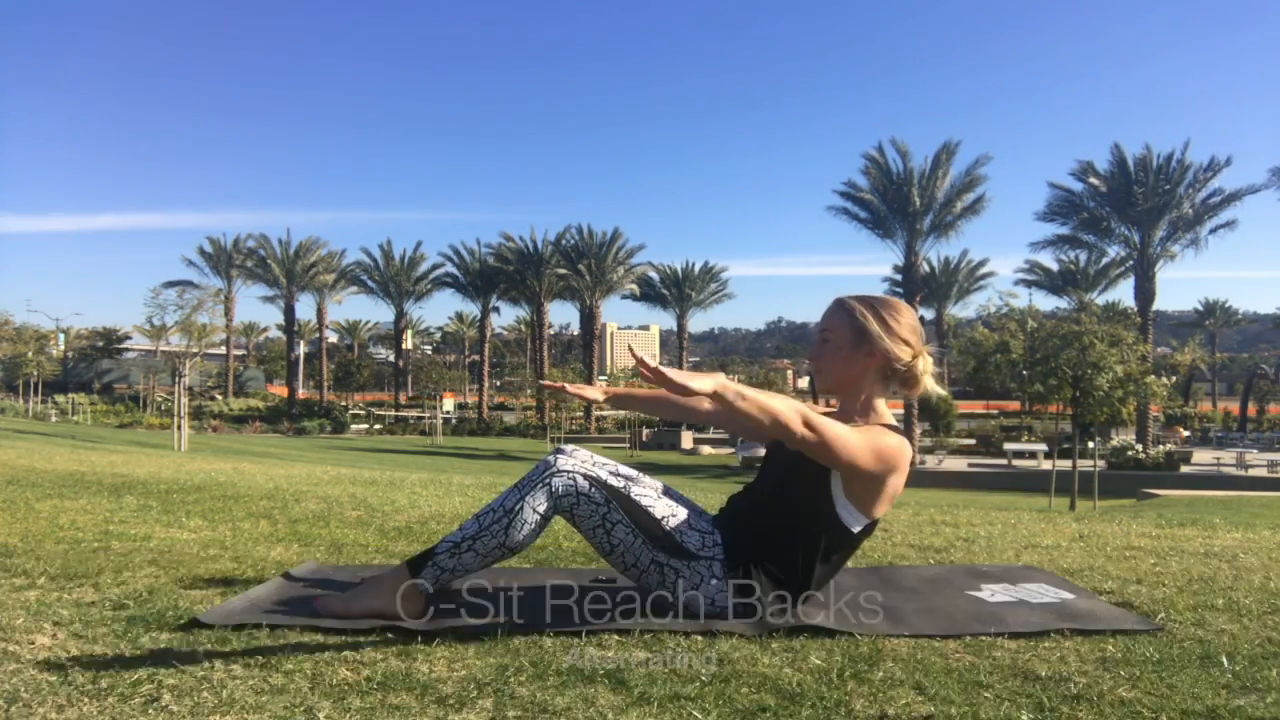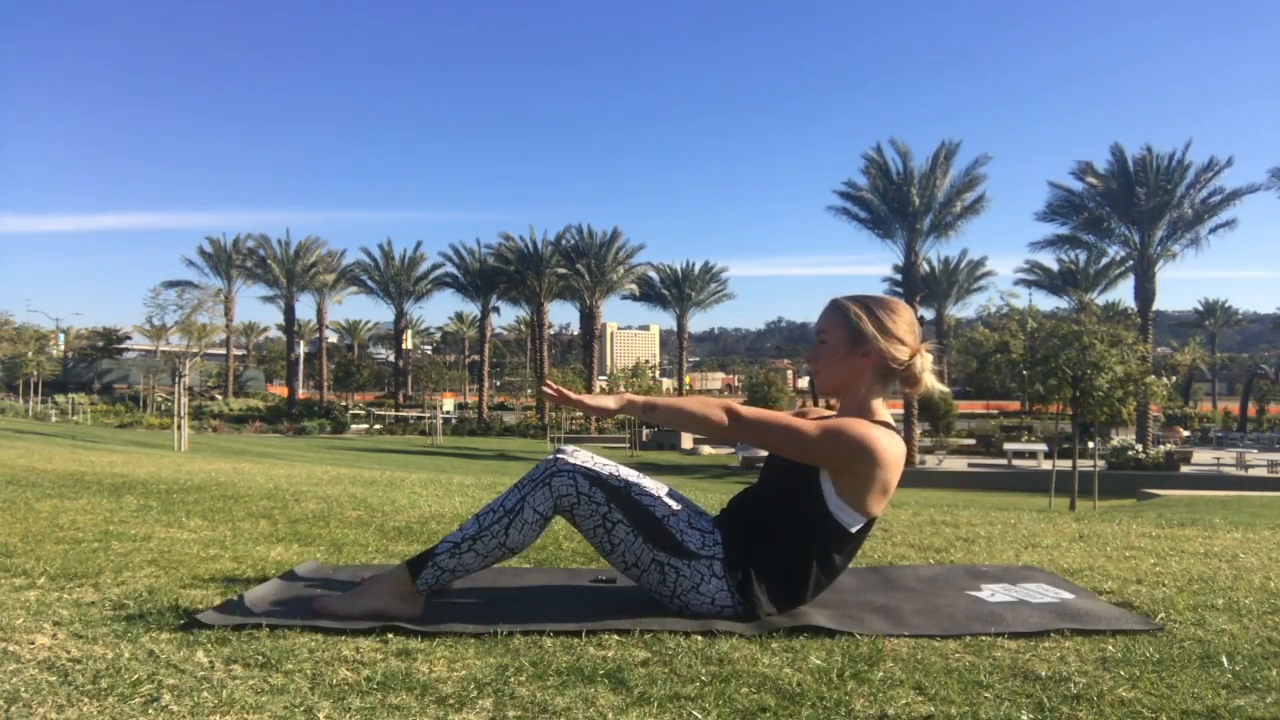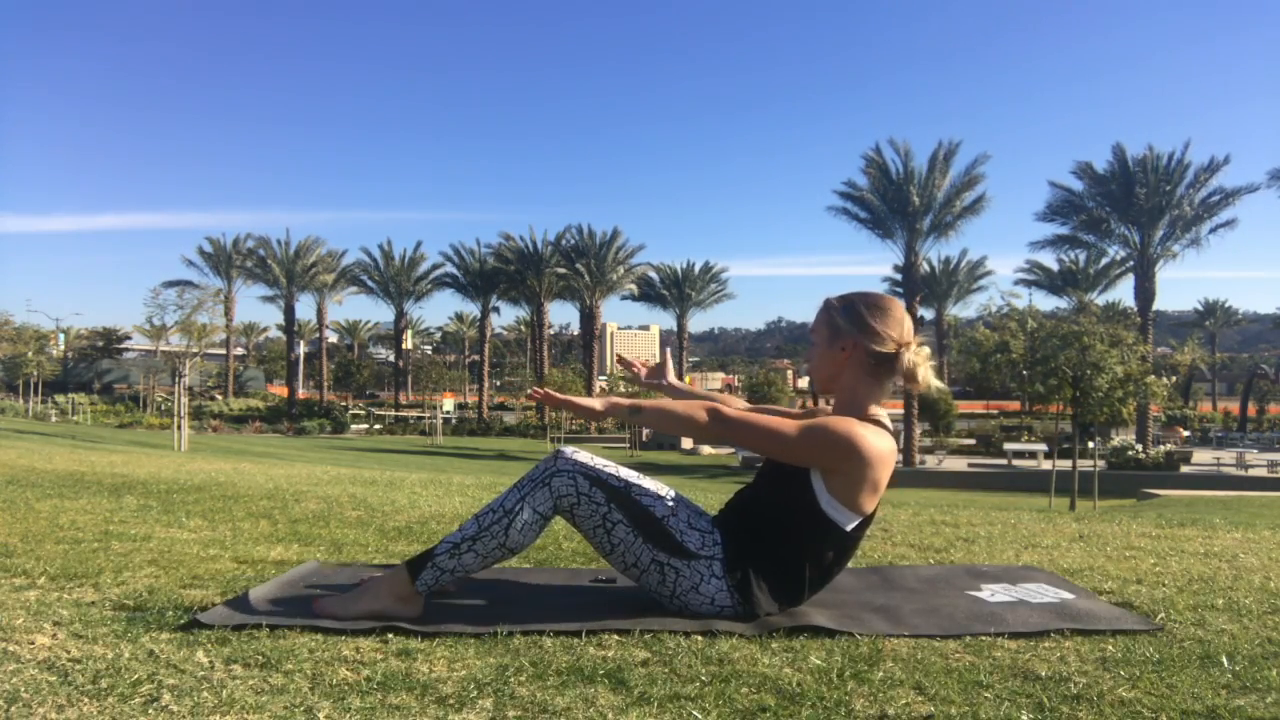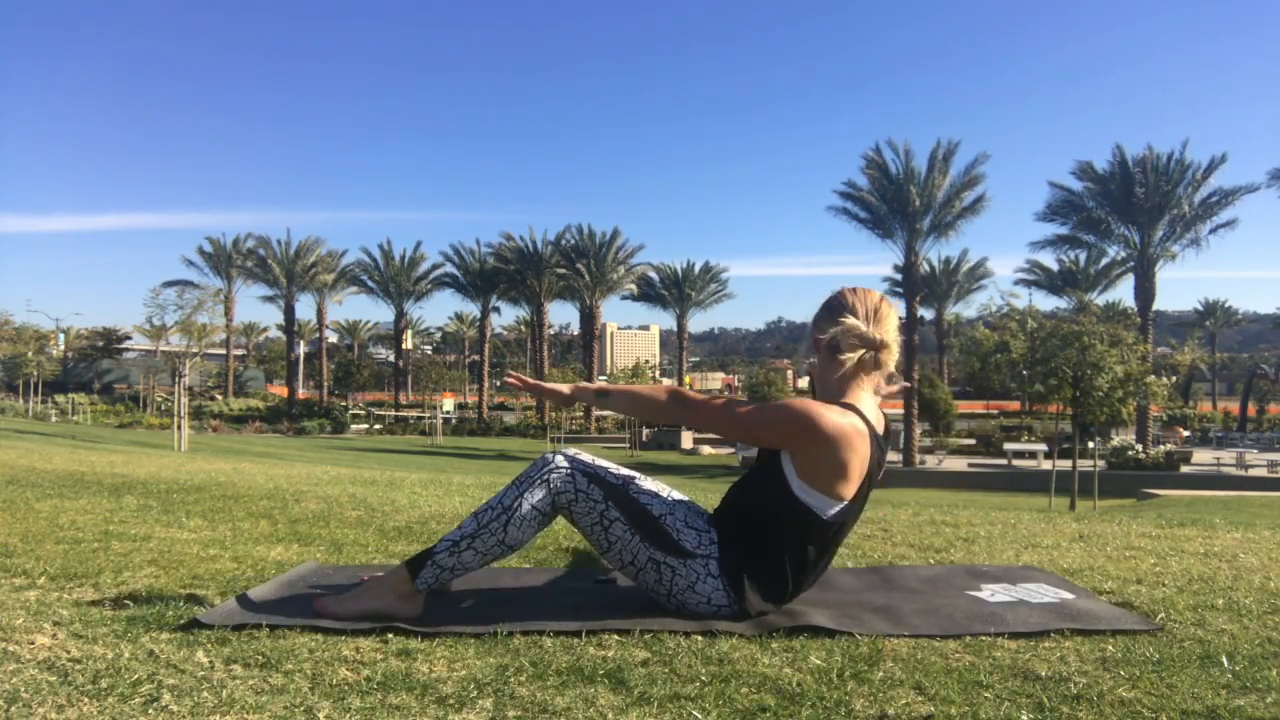
dt=0.3s
person 1, frame 1
left shoulder: (885, 450)
right shoulder: (816, 422)
left elbow: (804, 427)
right elbow: (704, 412)
left wrist: (711, 380)
right wrist: (606, 394)
left hip: (734, 585)
right hip: (718, 551)
left knee: (563, 476)
right knee: (570, 464)
left ankle: (410, 587)
right ankle: (420, 577)
person 1, frame 2
left shoulder: (870, 444)
right shoulder: (833, 425)
left elbow: (734, 422)
right elbow: (736, 419)
left wrist: (624, 404)
right wrist: (625, 402)
left hip: (728, 583)
right hip: (724, 556)
left knee: (562, 478)
right knee: (568, 465)
left ankle: (408, 585)
right ankle: (419, 574)
person 1, frame 3
left shoulder: (858, 442)
right shoulder: (840, 424)
left elbow: (723, 425)
right elbow: (745, 411)
left wrist: (612, 406)
right wrist: (669, 387)
left hip: (727, 584)
right hip: (725, 556)
left knee: (562, 476)
right knee: (570, 469)
left ankle: (408, 586)
right ankle: (419, 576)
person 1, frame 4
left shoulder: (817, 423)
right shoulder: (864, 418)
left elbow: (685, 408)
left wrist: (575, 393)
left hip: (720, 581)
right hip: (728, 565)
left knee: (559, 475)
right knee: (568, 470)
left ankle: (409, 589)
right ankle: (414, 578)
